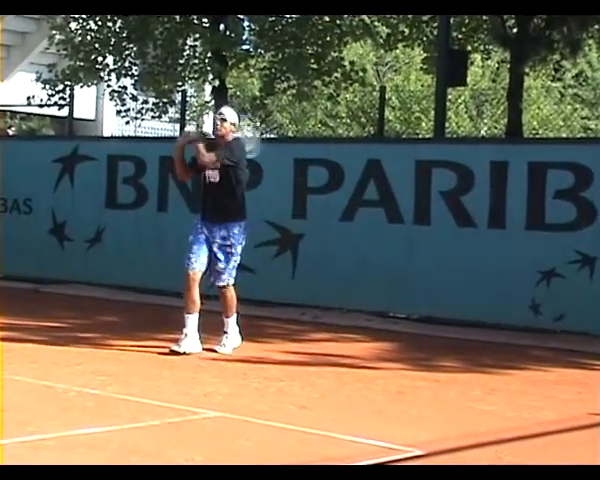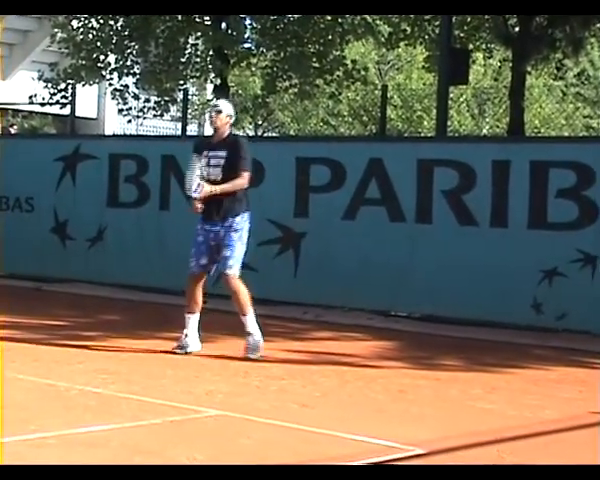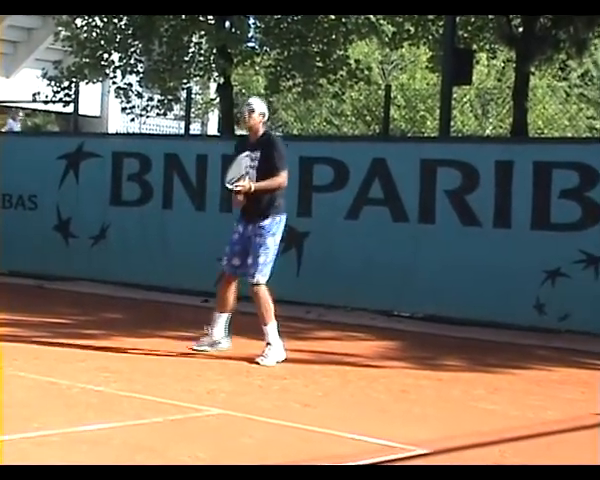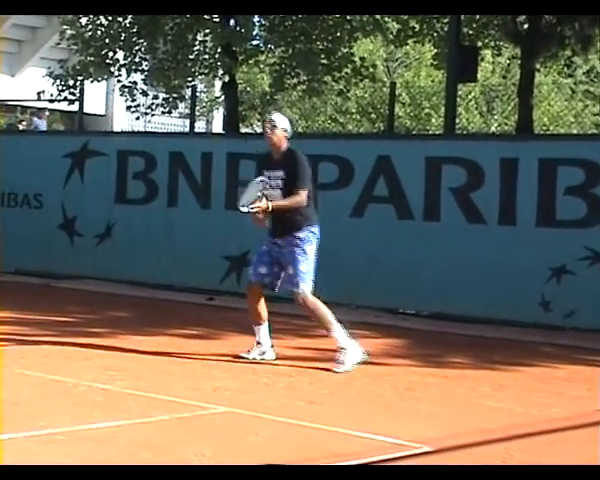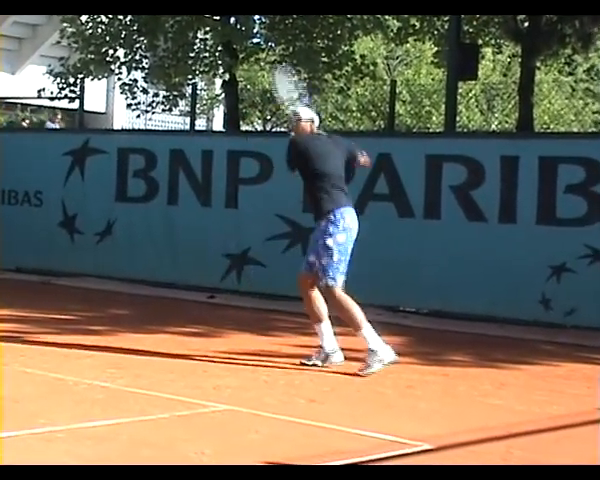
dt=0.4s
person 1, frame 1
left shoulder: (236, 146)
right shoulder: (206, 148)
left elbow: (207, 160)
right elbow: (184, 175)
left wrist: (197, 142)
right wrist: (180, 148)
left hip: (231, 224)
right hip: (205, 222)
left knee: (223, 283)
right knee: (192, 275)
left ankle: (231, 333)
right ankle: (190, 337)
person 1, frame 2
left shoulder: (237, 144)
right shoulder: (201, 146)
left elbow: (243, 181)
right elbow: (198, 184)
left wrist: (214, 189)
right wrist: (196, 198)
left hip: (234, 220)
right hip: (208, 221)
left knee: (230, 277)
right knee: (196, 277)
left ankle: (253, 332)
right ankle: (191, 336)
person 1, frame 3
left shoulder: (272, 143)
right shoulder: (241, 145)
left elbow: (282, 180)
left wrist: (253, 187)
right wrist: (239, 193)
left hip: (269, 220)
right hip: (246, 219)
left knee: (257, 284)
right knee: (228, 276)
left ankle: (274, 345)
right ankle: (217, 335)
person 1, frame 4
left shoulder: (297, 159)
right shoulder: (265, 162)
left elbow: (301, 198)
left wrist: (269, 205)
right wrist: (261, 211)
left hip: (302, 234)
right hip: (276, 236)
left knee: (302, 295)
right knee: (254, 288)
left ankle: (349, 348)
right ankle: (264, 345)
person 1, frame 5
left shoulder: (297, 144)
right shoulder: (336, 142)
left elbow: (293, 165)
right elbow: (364, 160)
left hip: (334, 220)
right hip: (341, 218)
left knee: (333, 290)
right knee: (306, 281)
left ankle: (378, 348)
right ankle: (329, 349)
